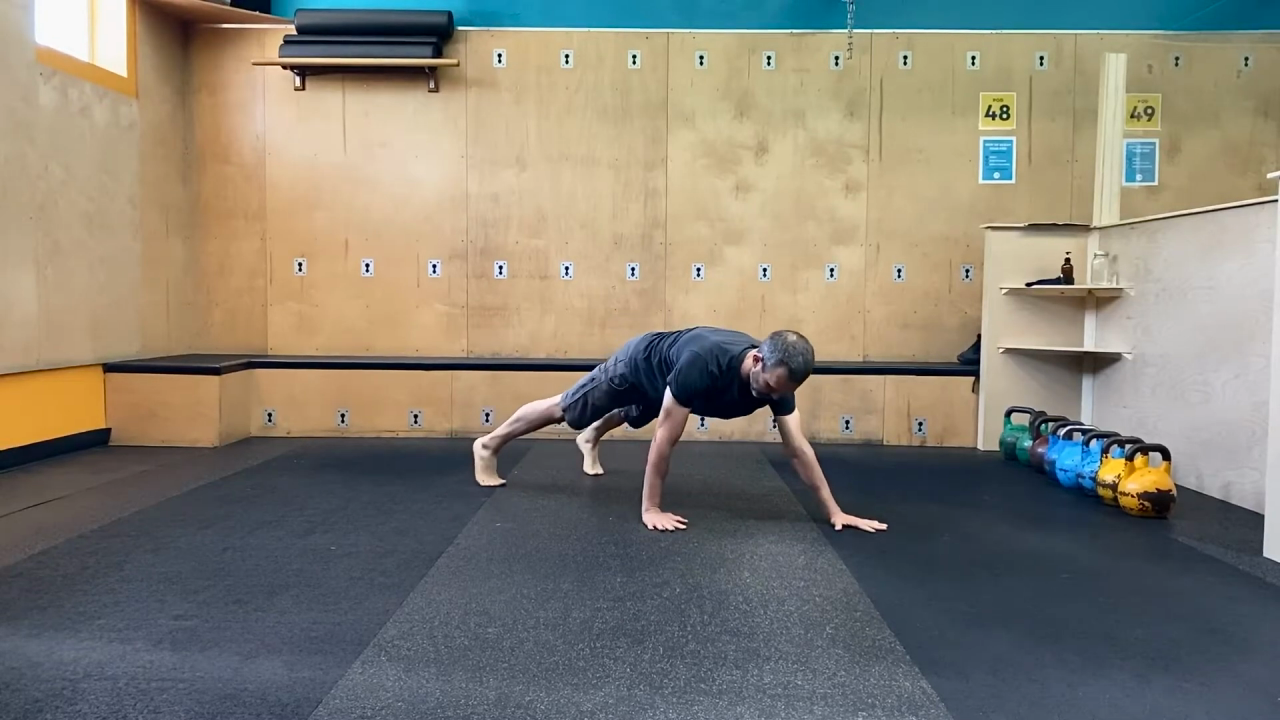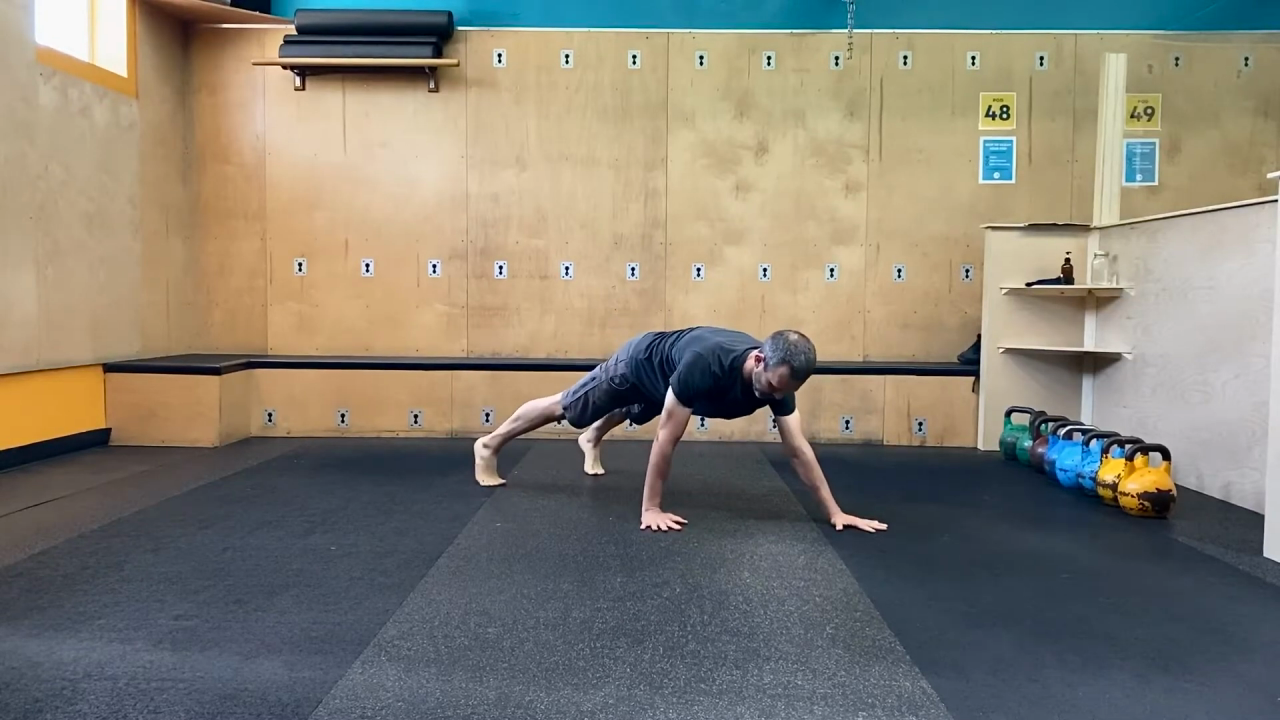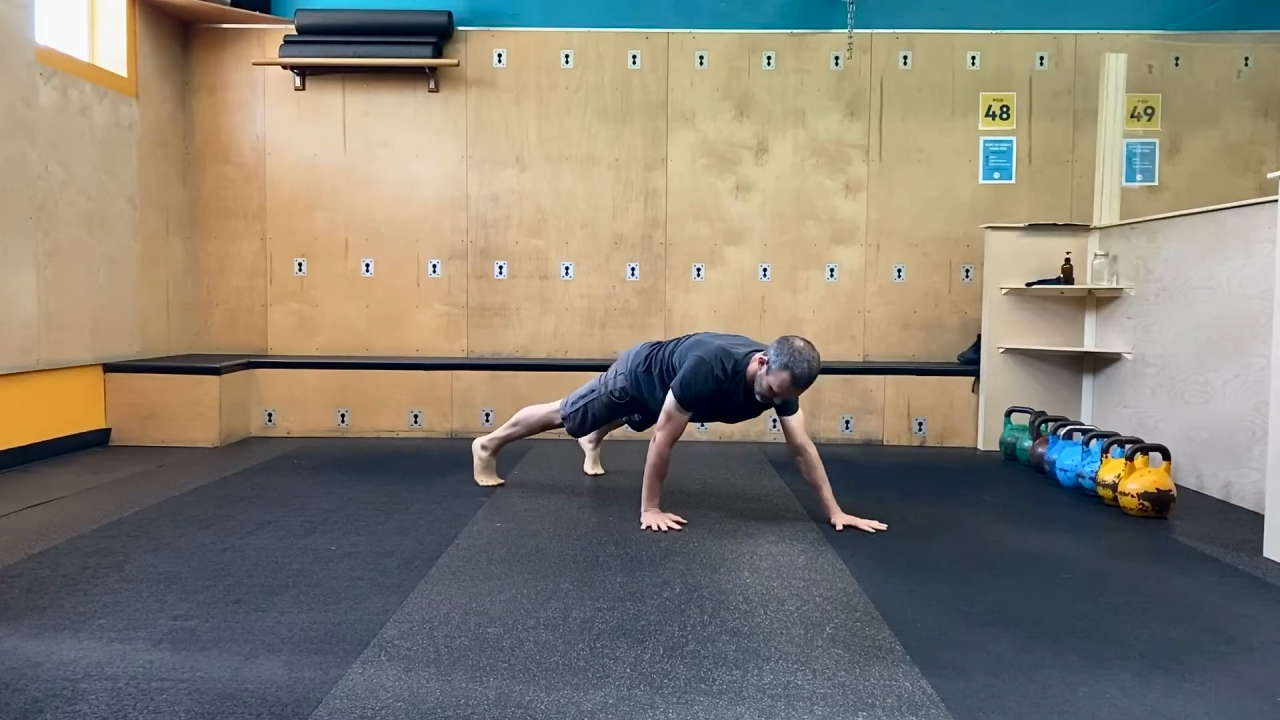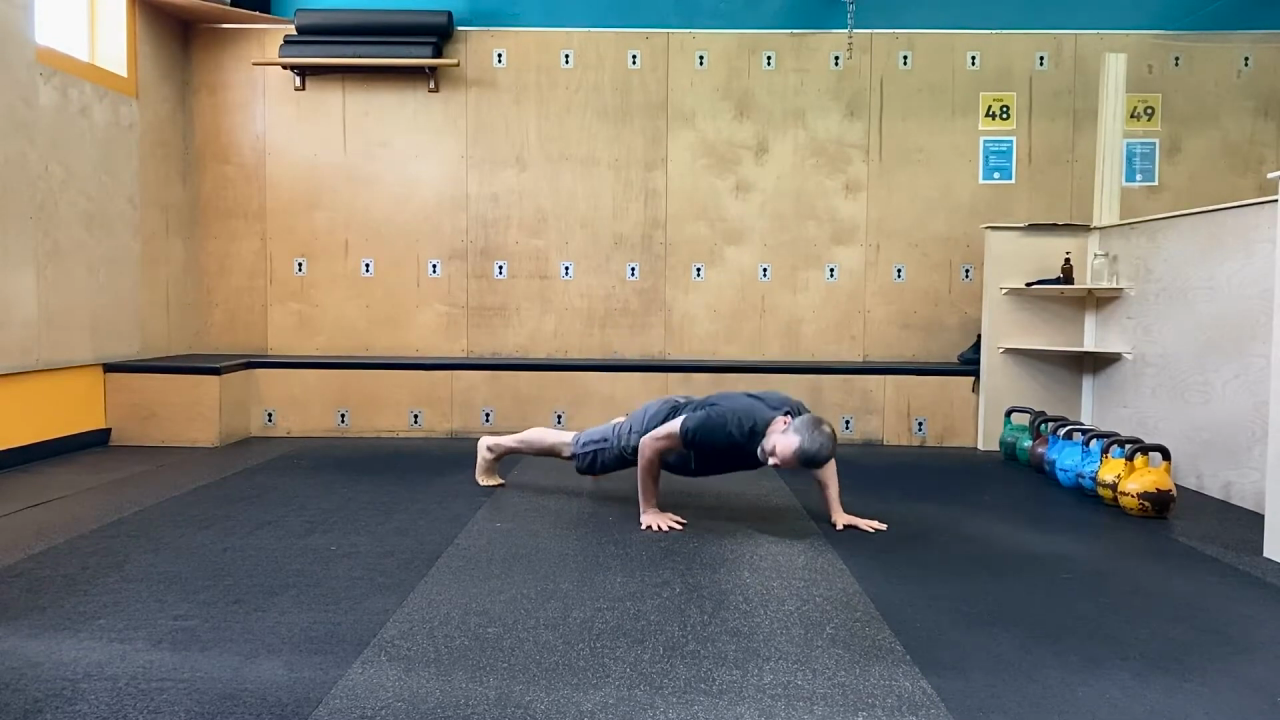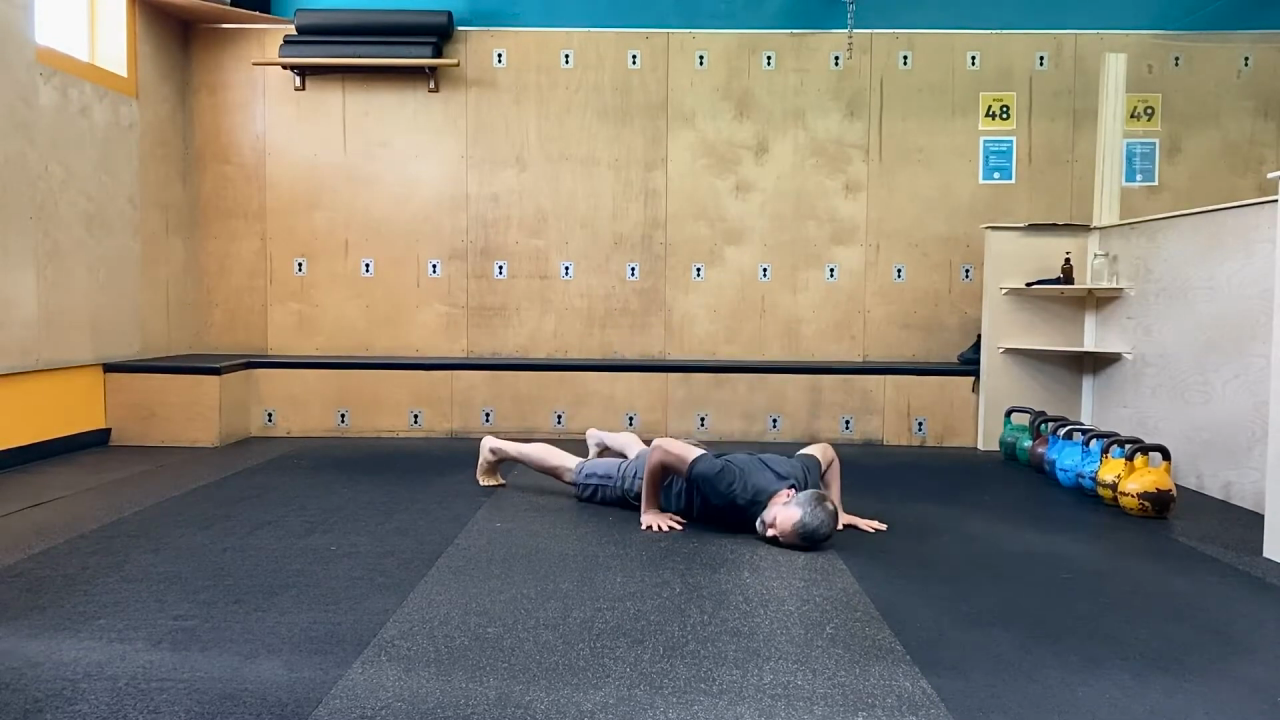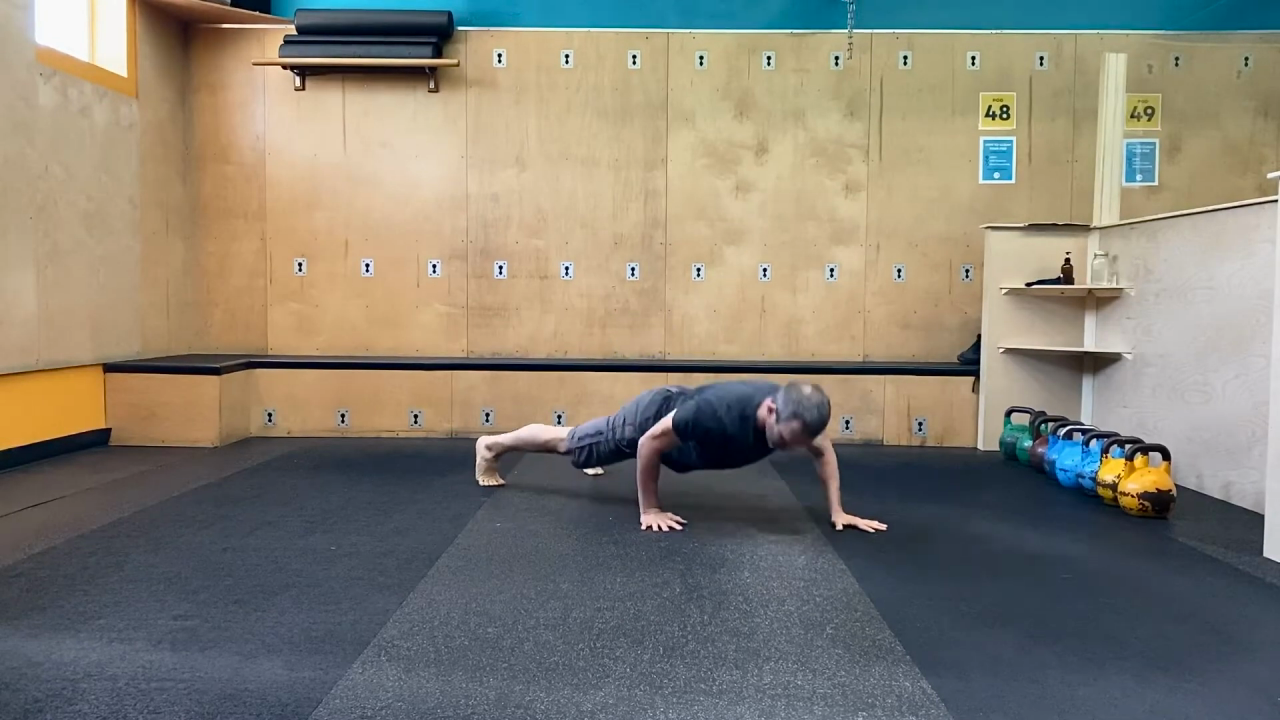
dt=0.5s
person 1, frame 1
left shoulder: (776, 376)
right shoulder: (703, 363)
left elbow: (798, 448)
right elbow: (664, 438)
left wrist: (834, 511)
right wrist: (651, 509)
left hip: (660, 382)
right hip: (638, 363)
left knee: (631, 415)
right knee: (564, 408)
left ankle: (590, 439)
right ankle: (489, 446)
person 1, frame 2
left shoulder: (778, 377)
right shoulder: (706, 364)
left elbow: (797, 448)
right elbow: (666, 439)
left wrist: (834, 511)
right wrist: (650, 510)
left hip: (659, 384)
right hip: (639, 363)
left knee: (629, 412)
right knee: (565, 407)
left ankle: (593, 438)
right ankle: (489, 446)
person 1, frame 3
left shoulder: (781, 379)
right shoulder: (709, 368)
left elbow: (801, 447)
right elbow: (662, 439)
left wrist: (834, 511)
right wrist: (649, 509)
left hip: (661, 389)
right hip: (639, 373)
left knee: (627, 419)
right knee: (562, 416)
left ankle: (594, 442)
right ankle: (488, 444)
person 1, frame 4
left shoulder: (800, 424)
right shoulder: (729, 424)
left elbow: (822, 457)
right elbow: (649, 446)
left wrist: (838, 512)
right wrist: (648, 511)
left hip: (683, 416)
right hip: (654, 428)
right knee: (570, 447)
left ankle: (603, 428)
right ankle: (494, 447)
person 1, frame 5
left shoulder: (804, 475)
right shoulder: (736, 489)
left elbow: (826, 450)
right elbow: (661, 448)
left wrist: (838, 511)
right wrist: (649, 511)
left hip: (687, 464)
right hip: (657, 477)
left knee: (636, 449)
right knee: (572, 471)
left ankle: (599, 437)
right ankle: (497, 448)
person 1, frame 6
left shoulder: (792, 419)
right shoulder: (720, 414)
left elbow: (824, 449)
right elbow: (648, 443)
left wrist: (837, 511)
right wrist: (649, 510)
left hip: (682, 409)
right hip: (653, 416)
right knee: (565, 442)
left ankle: (592, 425)
right ankle: (492, 446)
